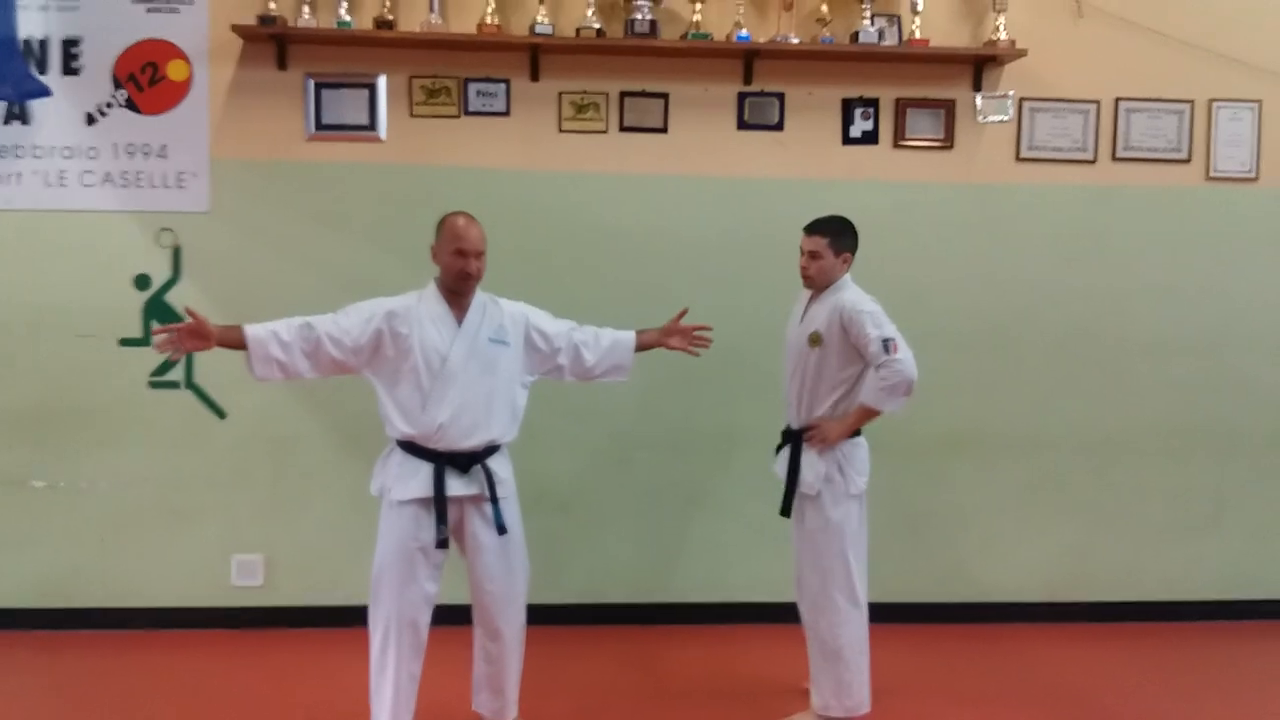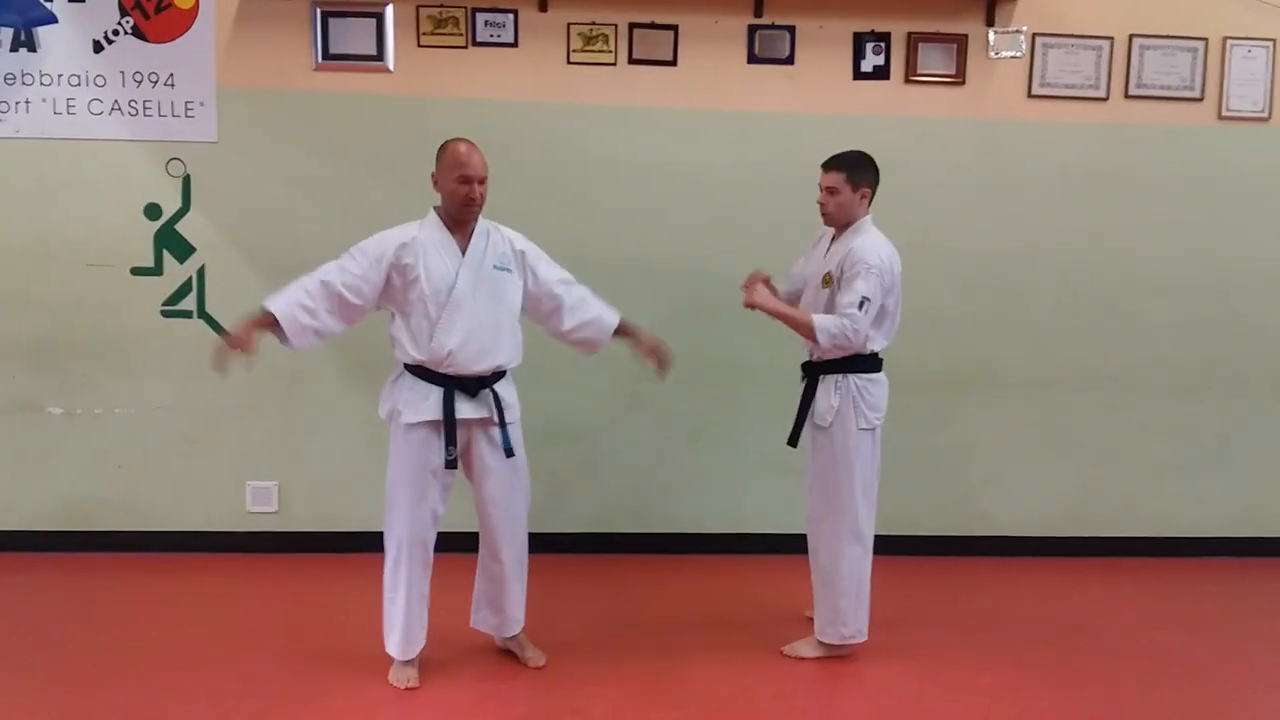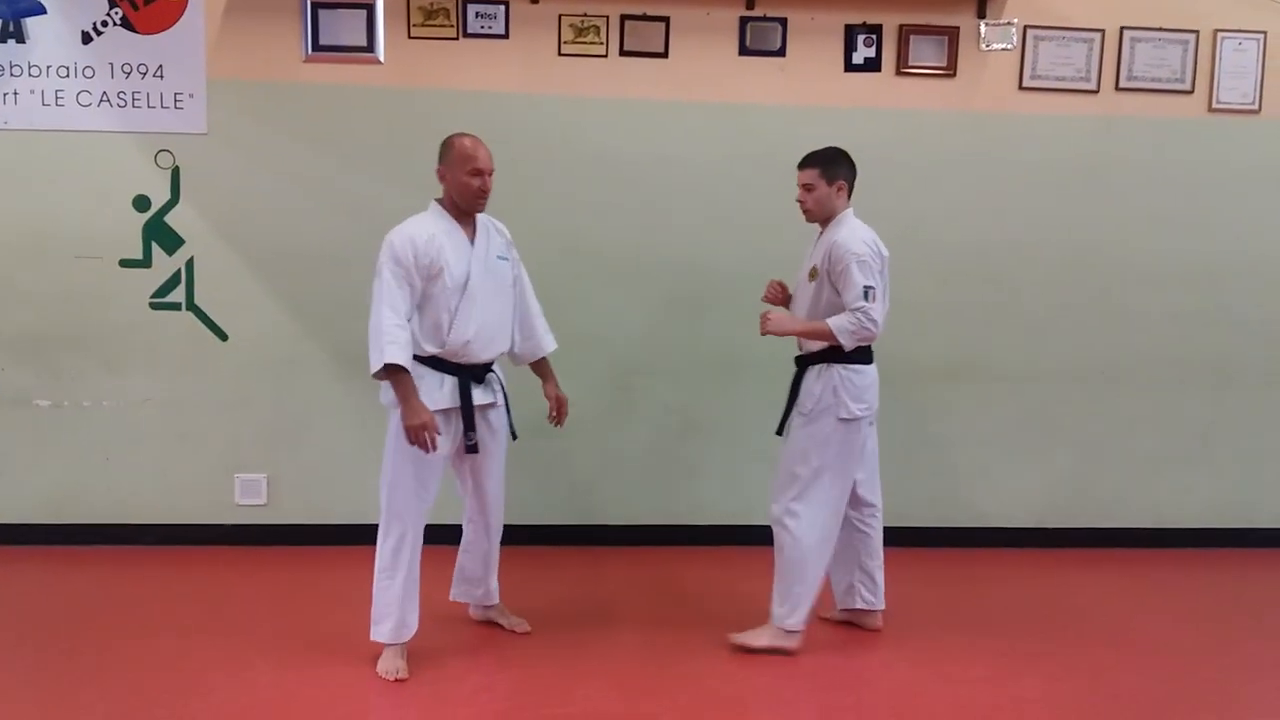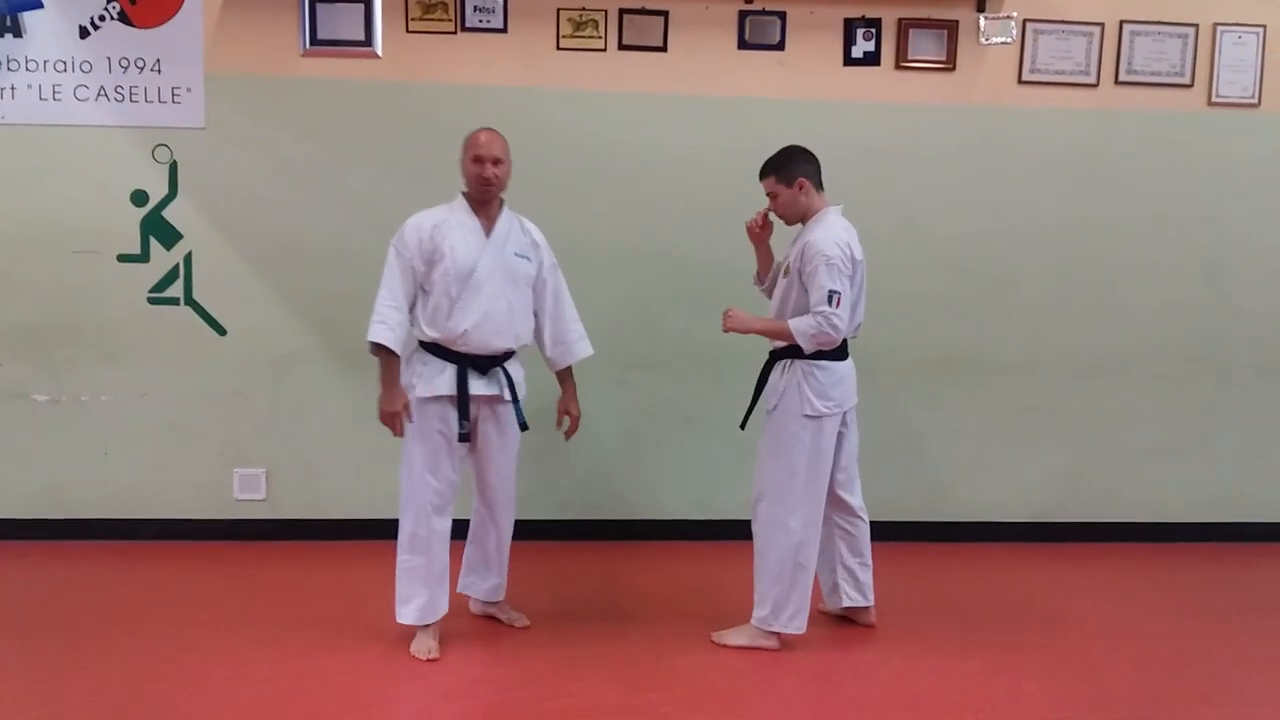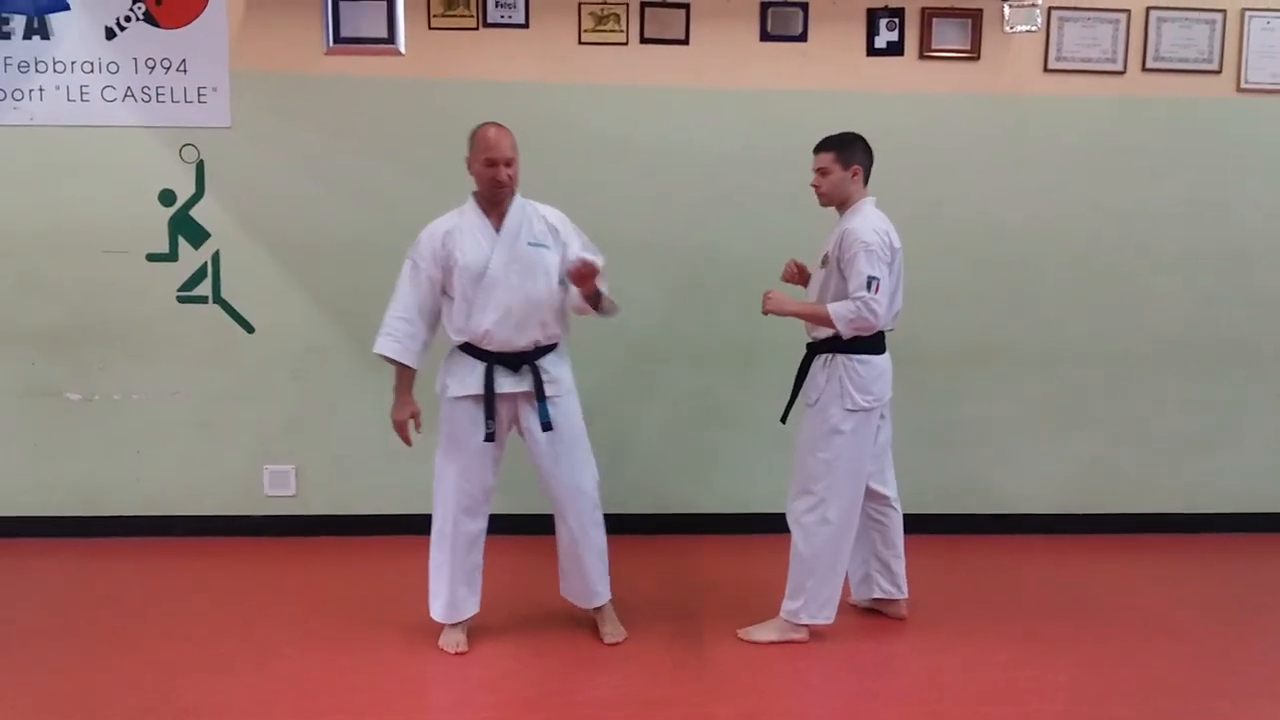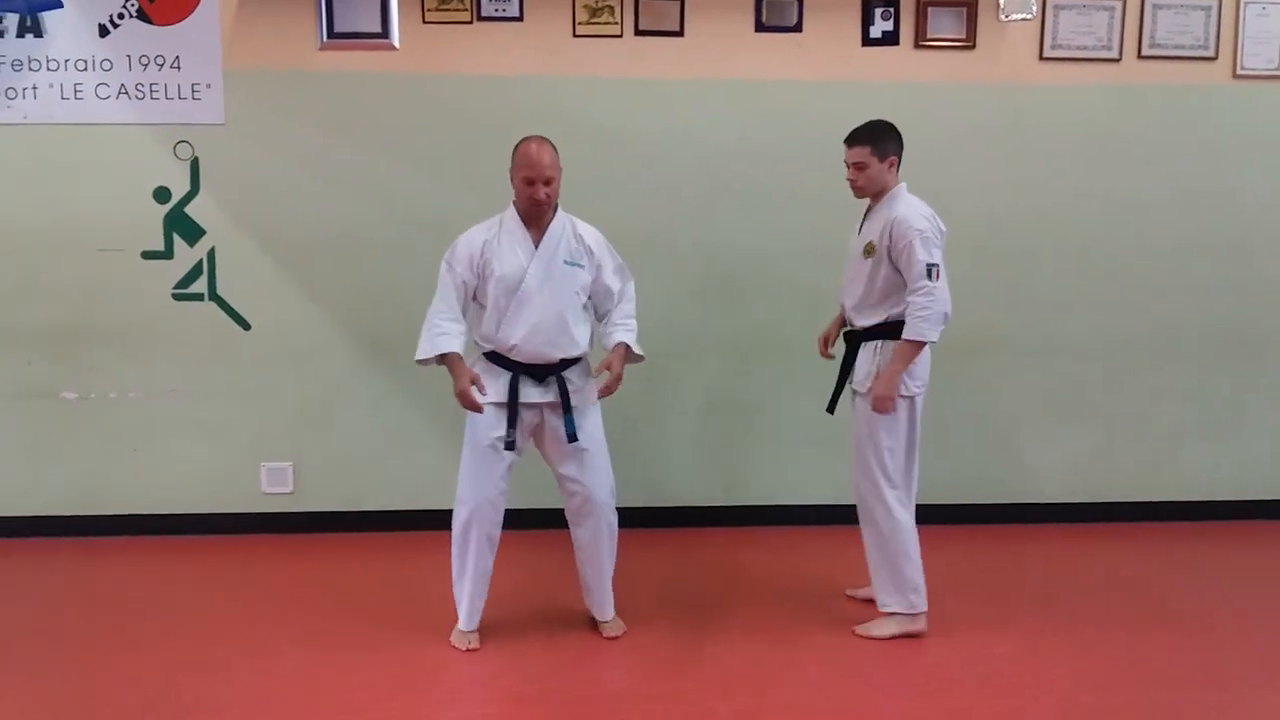
dt=0.7s
person 1, frame 1
left shoulder: (516, 321)
right shoulder: (391, 318)
left elbow: (584, 345)
right elbow: (310, 338)
left wrist: (657, 338)
right wrist: (218, 335)
left hip: (487, 479)
right hip: (416, 480)
left knee: (503, 602)
right knee: (400, 606)
person 1, frame 2
left shoulder: (512, 246)
right shoulder: (399, 246)
left elbow: (566, 299)
right elbow: (330, 290)
left wrist: (634, 336)
right wrist: (254, 325)
left hip: (492, 402)
right hip: (423, 403)
left knee: (506, 524)
right knee: (411, 528)
left ankle: (508, 629)
right ankle: (405, 650)
person 1, frame 3
left shoulder: (498, 236)
right shoulder: (410, 239)
left elbow: (522, 313)
right elbow: (389, 325)
left wrist: (549, 380)
right wrist: (410, 403)
left hip: (485, 389)
right hip: (429, 390)
left knee: (488, 506)
right knee: (405, 512)
left ankle: (481, 598)
right ankle: (394, 636)
person 1, frame 4
left shoulder: (529, 237)
right shoulder: (424, 229)
left elbow: (556, 314)
right elbow: (393, 308)
left wrist: (568, 389)
right wrist: (391, 385)
left hip: (500, 380)
right hip: (437, 378)
left knee: (497, 495)
right knee: (427, 498)
left ankle: (485, 594)
right ankle: (426, 617)
person 1, frame 5
left shoulder: (552, 224)
right shoulder: (443, 235)
left elbow: (590, 293)
right elbow: (411, 315)
left wrist: (588, 286)
right wrist: (402, 394)
left hip: (545, 375)
right hip: (474, 380)
left knee: (576, 489)
right knee: (461, 497)
left ankle: (598, 602)
right ankle: (455, 614)
person 1, frame 6
left shoulder: (587, 241)
right shoulder: (479, 242)
left elbow: (620, 303)
right elbow: (446, 308)
left wrist: (618, 355)
right wrist: (456, 367)
left hip: (570, 388)
right hip: (498, 388)
left knee: (594, 498)
right knee: (477, 502)
left ankle: (601, 605)
right ankle: (467, 614)
person 2, frame 1
left shoulder: (854, 308)
right shoulder: (809, 302)
left elbow: (900, 371)
left wrist: (844, 425)
left hip: (832, 457)
right hip: (806, 453)
left knee: (832, 580)
right knee: (817, 576)
right ankle: (837, 679)
person 2, frame 2
left shoulder: (869, 253)
right shoulder: (827, 242)
left elbow: (844, 332)
right elbow: (799, 298)
left wrist: (770, 306)
right wrist: (768, 291)
left hip: (850, 390)
right hip: (829, 386)
left knee: (839, 512)
right knee: (835, 507)
left ankle: (838, 631)
right ankle: (842, 606)
person 2, frame 3
left shoulder: (851, 243)
right shoulder: (833, 239)
left elbow: (865, 321)
left wrist: (792, 325)
right wrist: (791, 301)
left hip: (836, 382)
right hip: (839, 380)
left knee: (799, 503)
right knee: (855, 497)
left ankle: (786, 623)
right ankle: (864, 604)
person 2, frame 4
left shoulder: (824, 243)
right shoulder: (825, 232)
left elbow: (827, 327)
right elbow: (780, 290)
left wrist: (752, 326)
right wrist: (762, 248)
left hip: (808, 380)
right hip: (827, 377)
left knee: (784, 503)
right knee: (838, 494)
left ankle: (769, 623)
right ankle: (855, 600)
person 2, frame 5
left shoulder: (862, 232)
right shoulder: (860, 226)
left elbow: (865, 313)
left wrist: (792, 307)
right wrist: (809, 280)
left hip: (847, 373)
right hip: (859, 368)
left knee: (821, 495)
right knee: (871, 486)
left ankle: (798, 617)
right ankle: (887, 592)
person 2, frame 6
left shoulder: (909, 220)
right shoulder: (876, 214)
left elbow: (930, 305)
left wrist: (893, 376)
right wrist: (840, 323)
left hip: (891, 361)
right hip: (871, 355)
left knee: (884, 485)
right knee: (881, 480)
left ankle: (908, 608)
right ankle: (892, 583)
